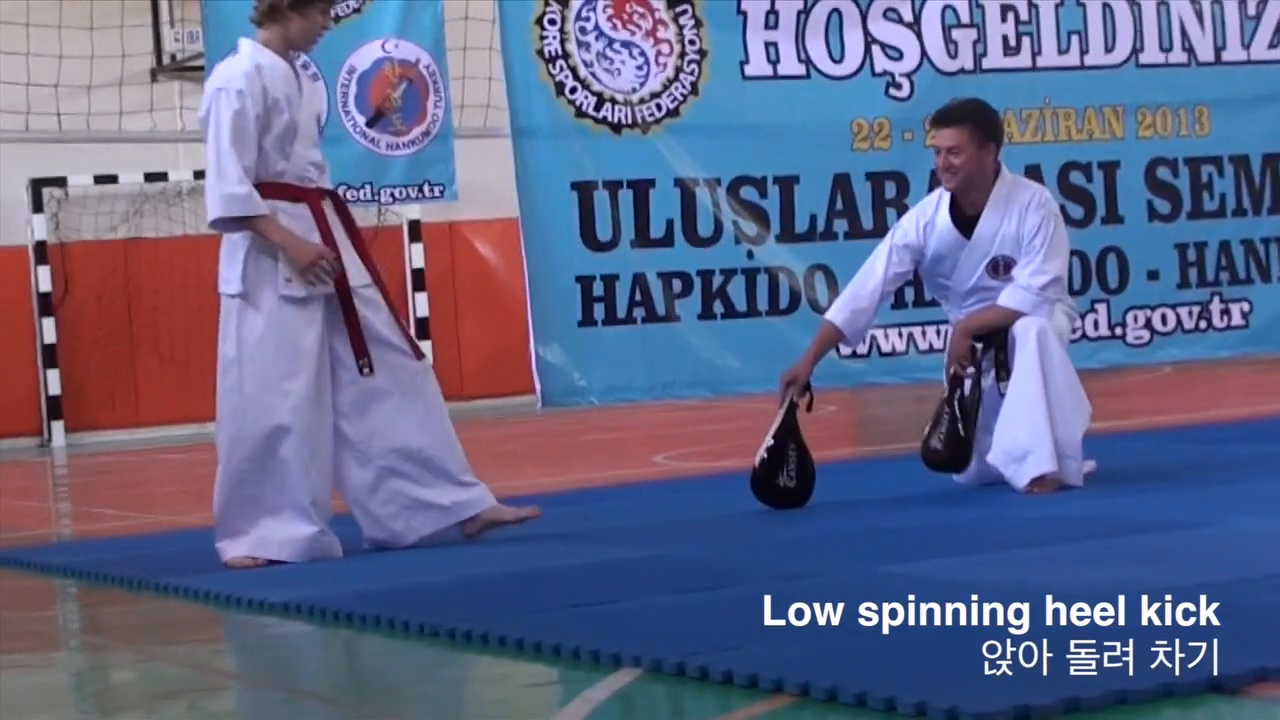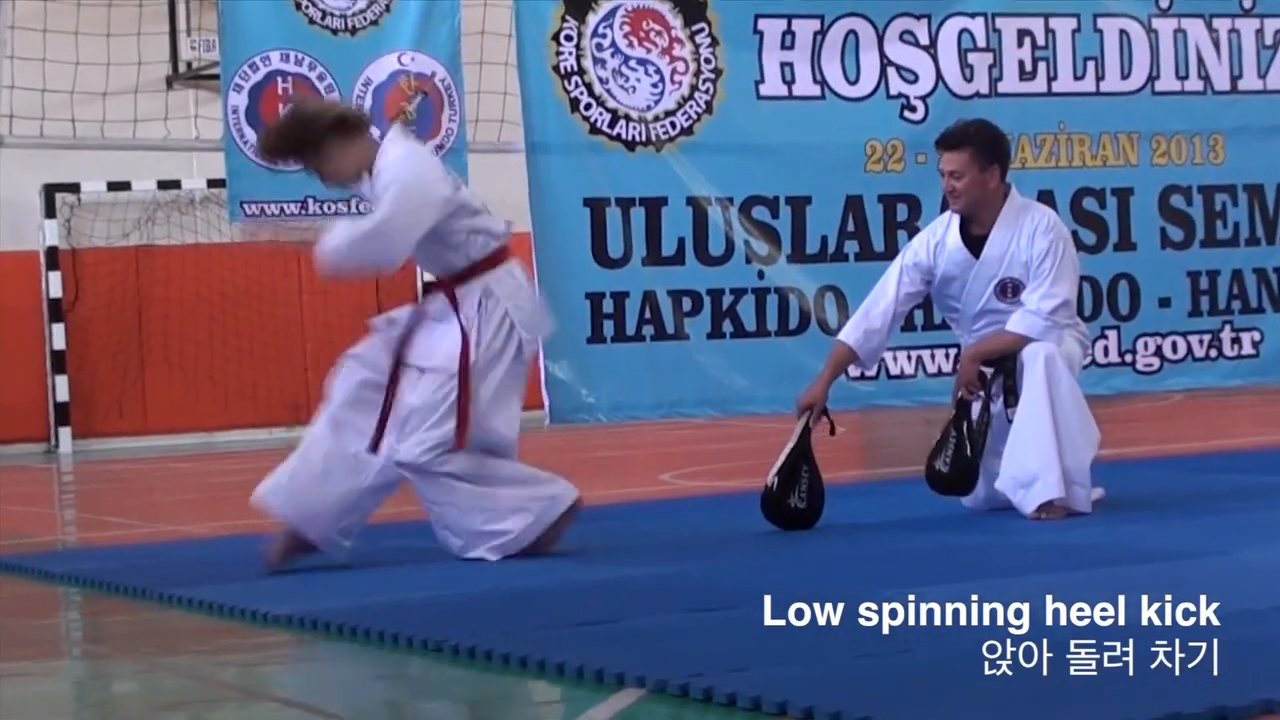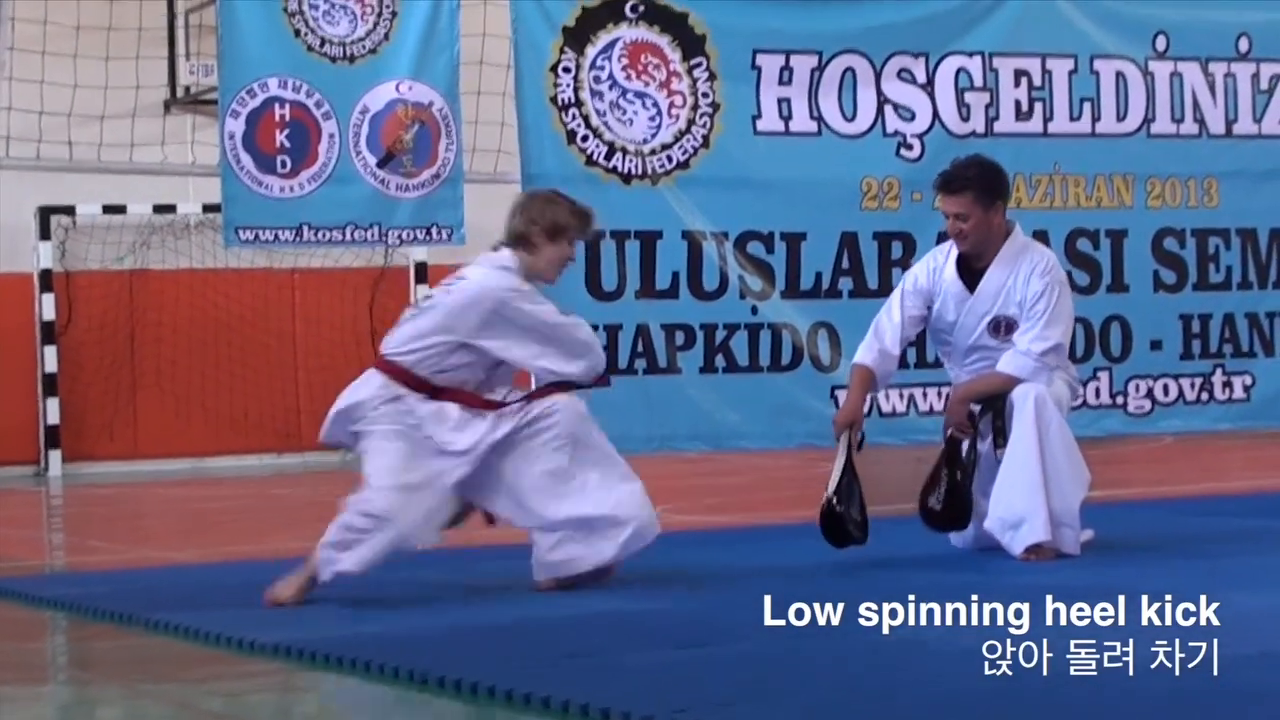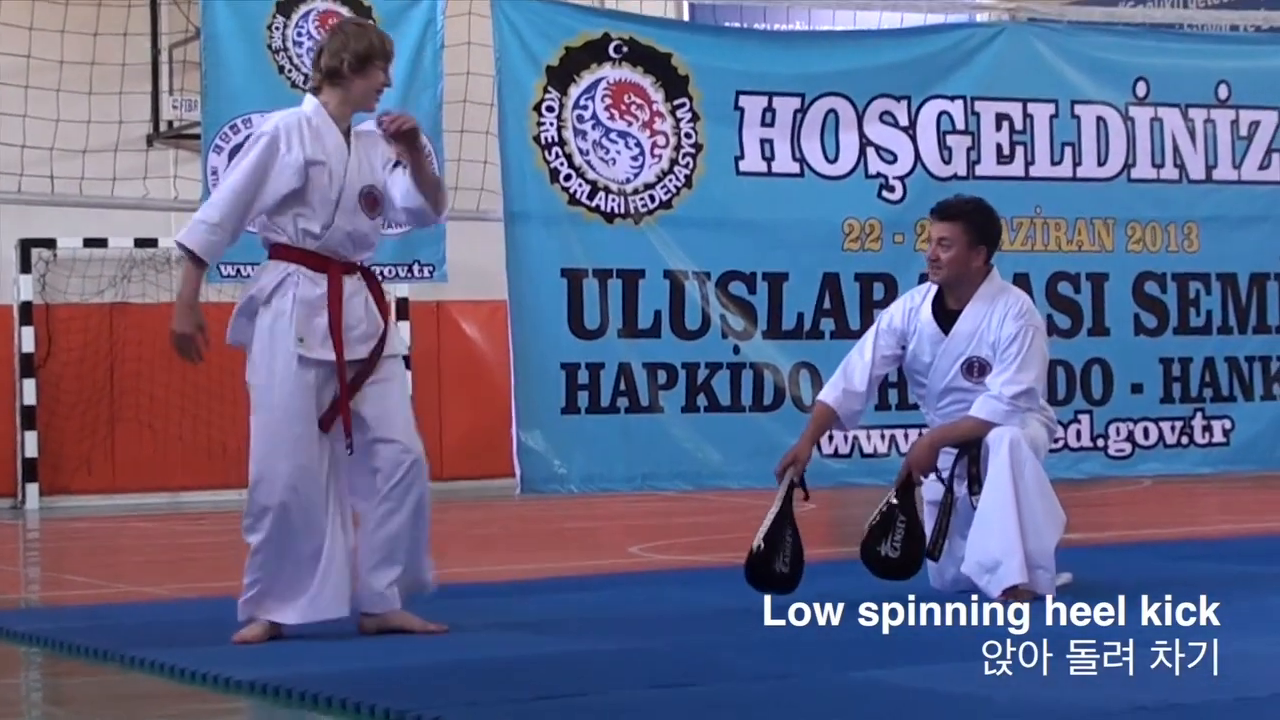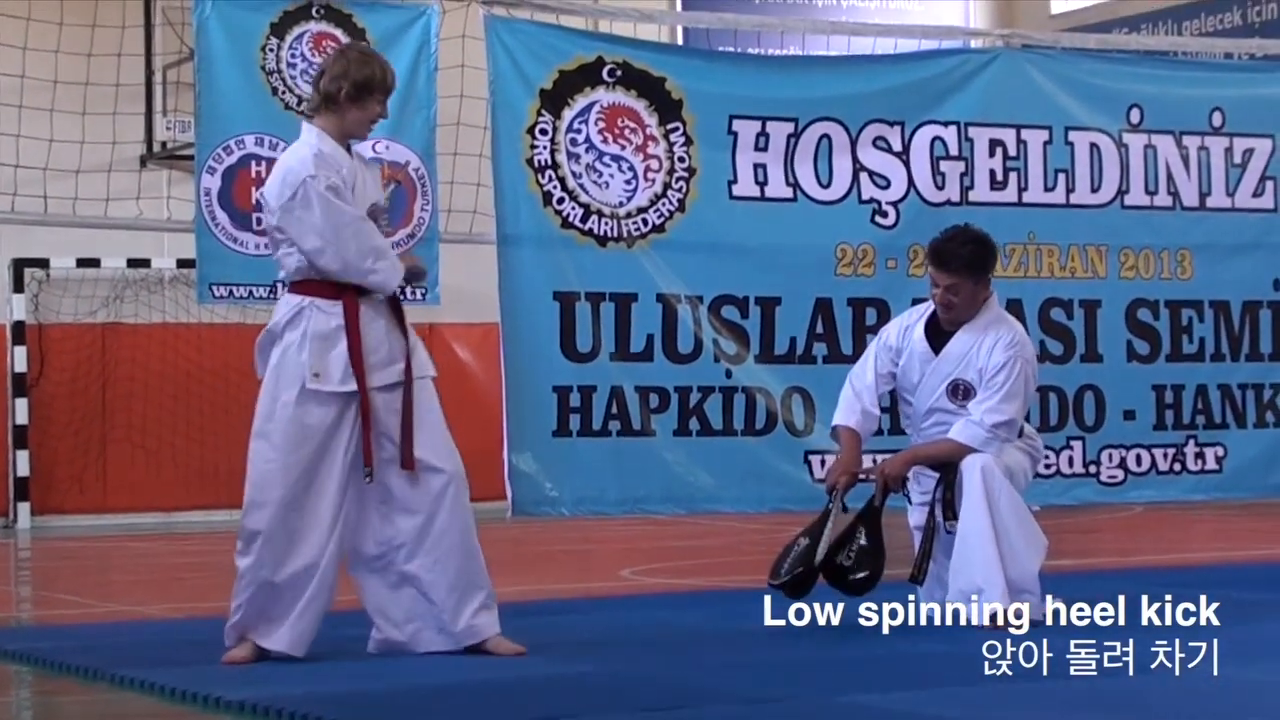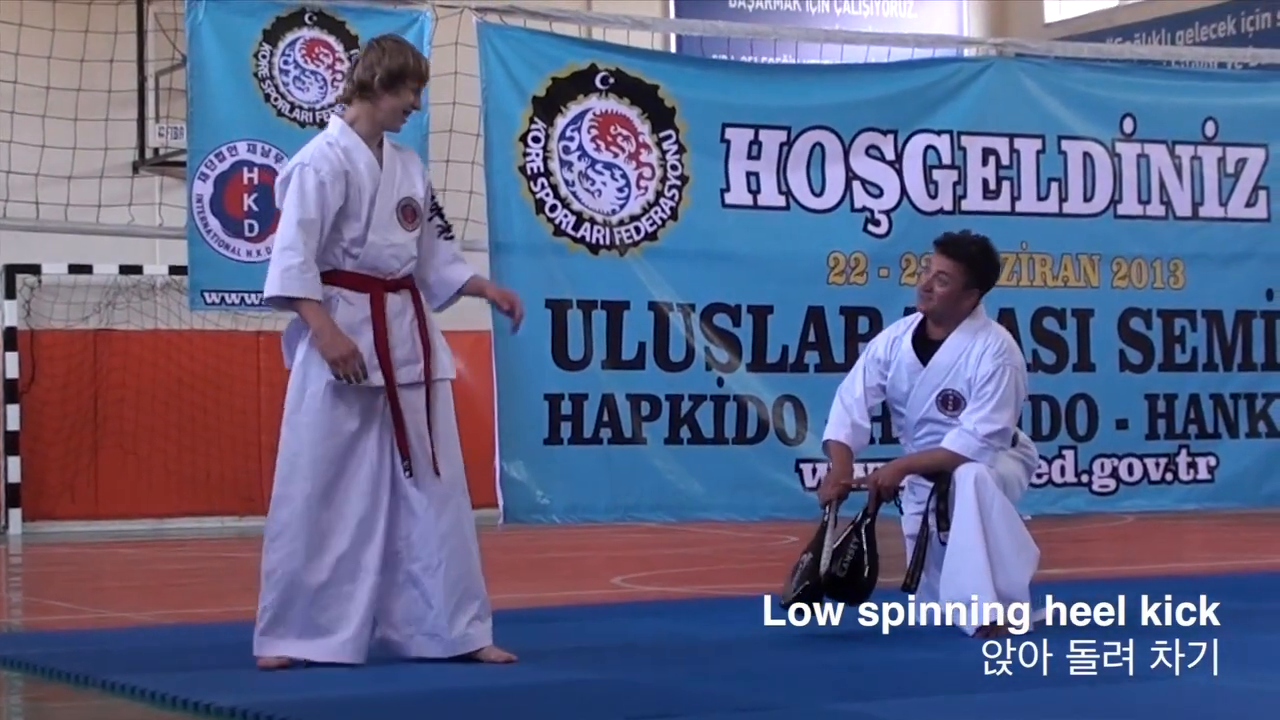
dt=0.7s
person 1, frame 1
left shoulder: (295, 77)
right shoulder: (237, 79)
right elbow: (227, 183)
right wrist: (286, 240)
left hip: (324, 245)
right hip: (270, 256)
left knee: (389, 373)
right knee: (270, 396)
left ankle: (454, 505)
right ankle: (260, 531)
person 1, frame 2
left shoulder: (403, 174)
right shoulder: (390, 165)
left wrist: (329, 247)
left hip: (485, 306)
right hip: (453, 305)
left knee: (430, 445)
right knee: (360, 390)
left ankle: (543, 507)
right ankle: (310, 518)
person 1, frame 3
left shoulder: (512, 287)
right shoulder: (493, 286)
right elbow: (580, 358)
right wrist: (592, 360)
left hip: (458, 408)
right hip: (395, 407)
left knee: (558, 423)
right knee: (401, 511)
left ankle: (564, 560)
right ankle: (313, 572)
person 1, frame 4
left shoulder: (372, 147)
right shoulder: (284, 133)
left elbow: (426, 207)
right elbow: (220, 215)
left wrist: (415, 149)
right wrist: (186, 305)
left hip: (357, 310)
right hip: (293, 307)
left knee: (396, 457)
right knee: (288, 470)
left ankle: (380, 602)
right ankle: (271, 608)
person 1, frame 5
left shoulder: (358, 167)
right shoulder: (302, 170)
right elbow: (361, 262)
right wrist: (402, 268)
left hip: (378, 338)
right hip: (317, 340)
left knee: (428, 479)
right knee: (283, 494)
left ankle: (463, 623)
right ankle: (256, 630)
person 1, frame 6
left shoulder: (408, 164)
right shoulder: (324, 160)
left elbow: (432, 253)
right elbow: (292, 257)
left wrist: (488, 291)
right wrist: (327, 332)
left hip: (408, 333)
right hip: (344, 334)
left knee: (433, 487)
right knee: (315, 493)
left ankle: (455, 631)
right ankle: (288, 635)
person 2, frame 1
left shoulder: (1032, 203)
right shoulder: (925, 218)
left elbow: (1037, 293)
right elbow: (865, 291)
left wrist: (966, 327)
right wrist: (809, 360)
left hip: (1034, 320)
right hip: (971, 340)
left knee: (1032, 333)
right knee: (972, 470)
left ankle: (1047, 462)
person 2, frame 2
left shoulder: (1040, 227)
right shoulder: (935, 240)
left elbow: (1045, 318)
right elbow: (877, 311)
left wrist: (973, 353)
right wrist: (823, 382)
left hip: (1047, 345)
right hip: (982, 367)
left knee: (1041, 359)
right knee: (982, 495)
left ankle: (1055, 489)
person 2, frame 3
left shoulder: (1038, 267)
right shoulder: (932, 268)
left elbow: (1037, 359)
right elbow: (884, 337)
left wrist: (963, 393)
right wrist: (855, 400)
left hip: (1035, 387)
right hip: (969, 405)
left knee: (1029, 399)
right knee: (971, 537)
left ankle: (1044, 531)
person 2, frame 4
left shoulder: (1015, 311)
right shoulder: (910, 309)
left elbow: (1010, 403)
right elbow: (855, 376)
left wrist: (932, 440)
right wrist: (808, 439)
left hip: (1013, 428)
right hip: (947, 450)
left knee: (1006, 444)
right knee: (950, 579)
left ankle: (1019, 574)
person 2, frame 5
left shoulder: (1007, 342)
right shoulder: (906, 327)
left elbow: (988, 430)
right elbow: (860, 391)
left wrist: (908, 456)
right wrist: (850, 454)
left hip: (998, 454)
right hip: (931, 474)
left knee: (977, 469)
right knee: (940, 602)
left ankle: (1006, 599)
person 2, frame 6
left shoulder: (995, 350)
right shoulder: (895, 339)
left elbow: (980, 441)
right elbow: (850, 406)
left wrist: (901, 466)
right wrist: (840, 467)
left hip: (993, 463)
right hip: (924, 483)
left knee: (971, 480)
left ankle: (998, 605)
